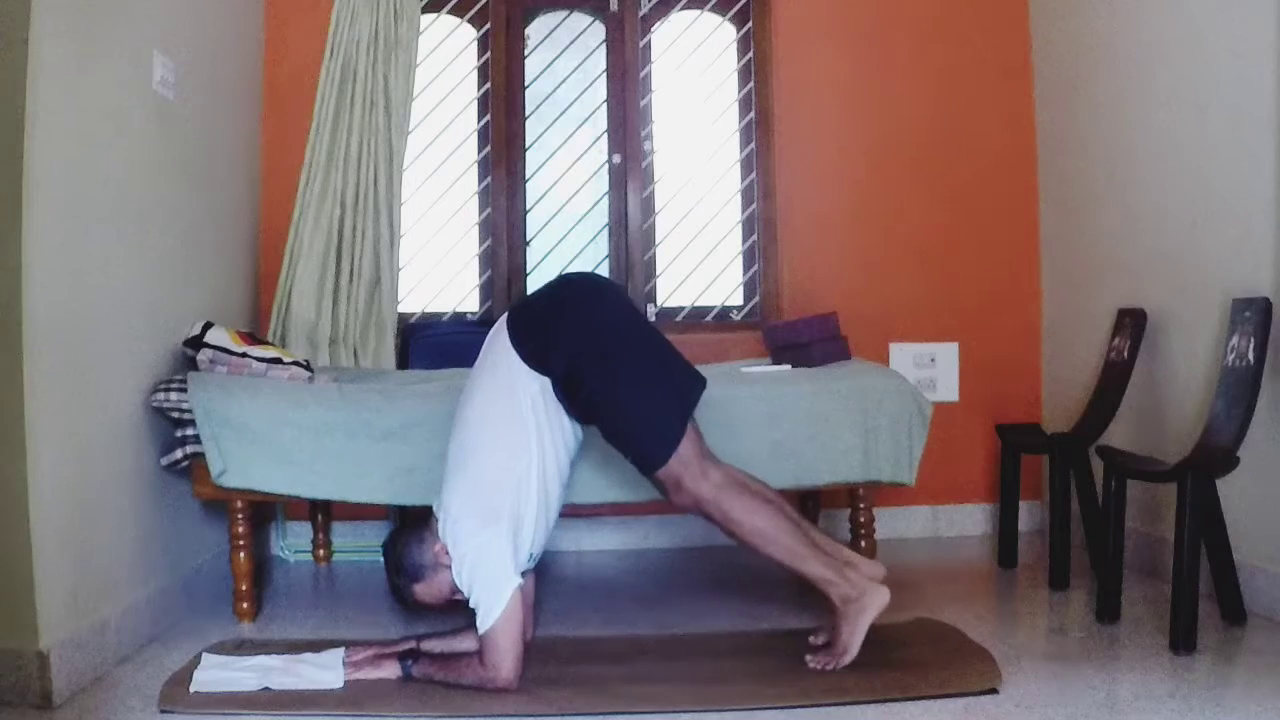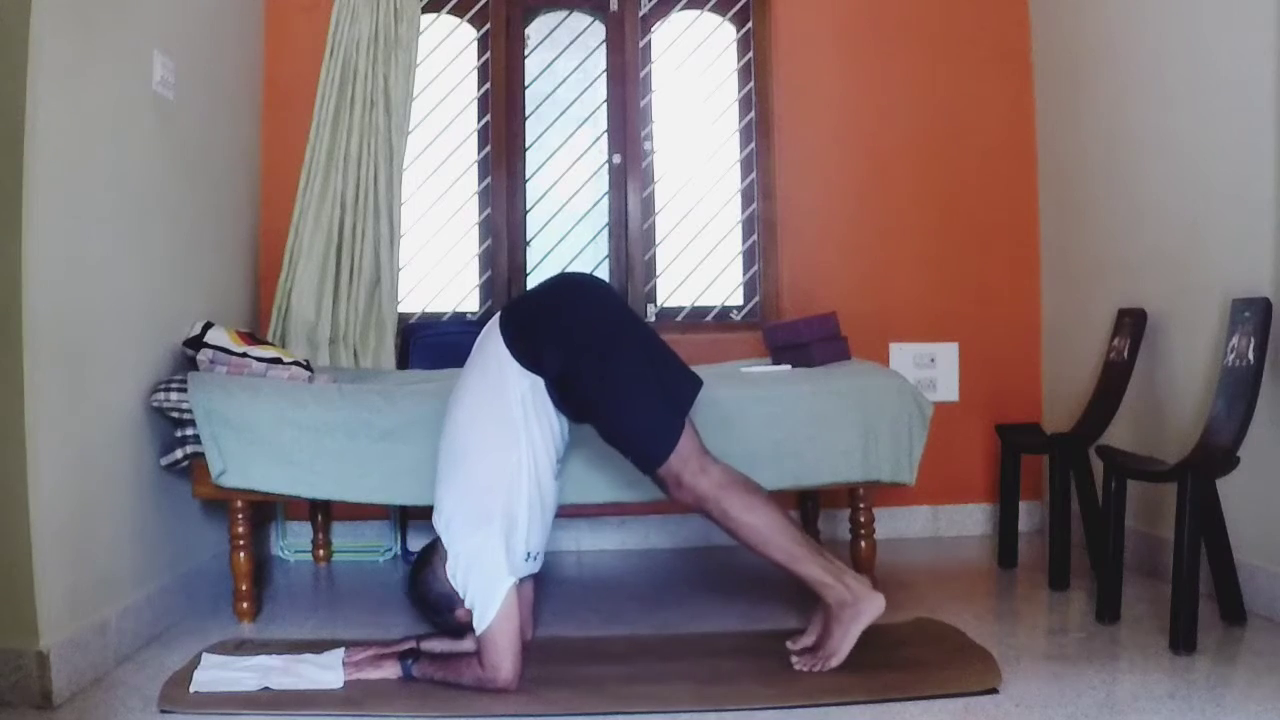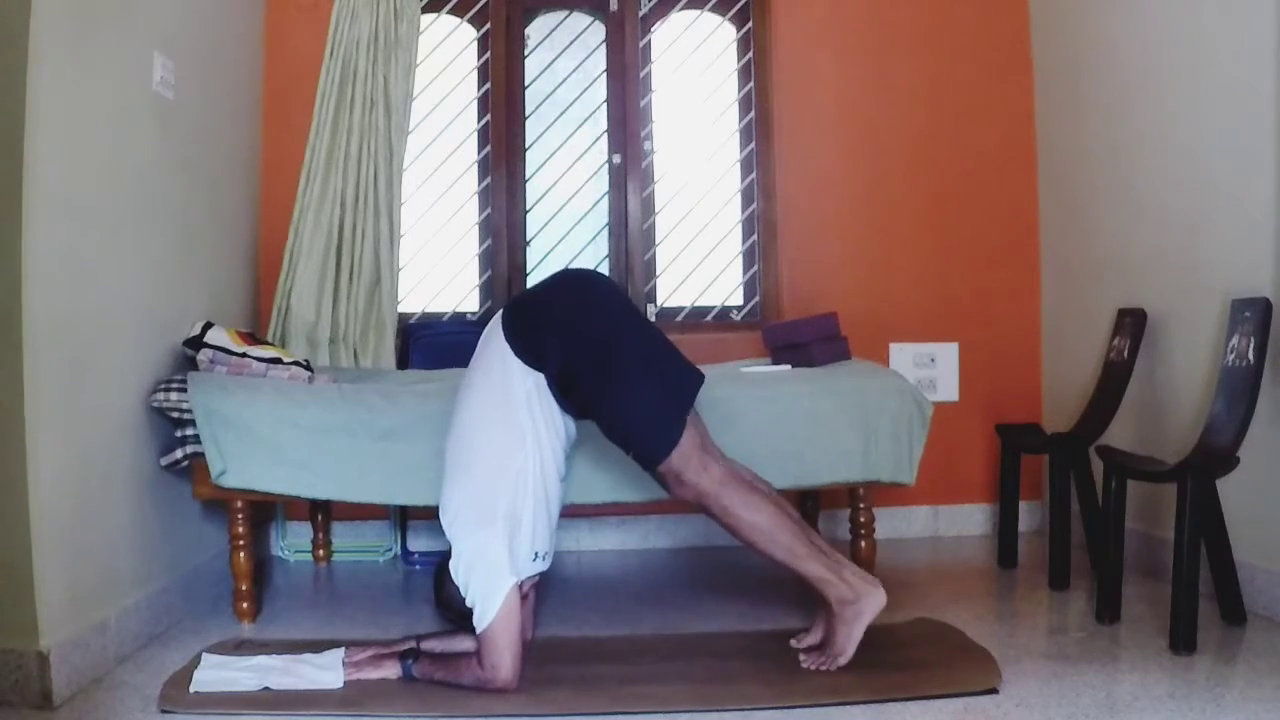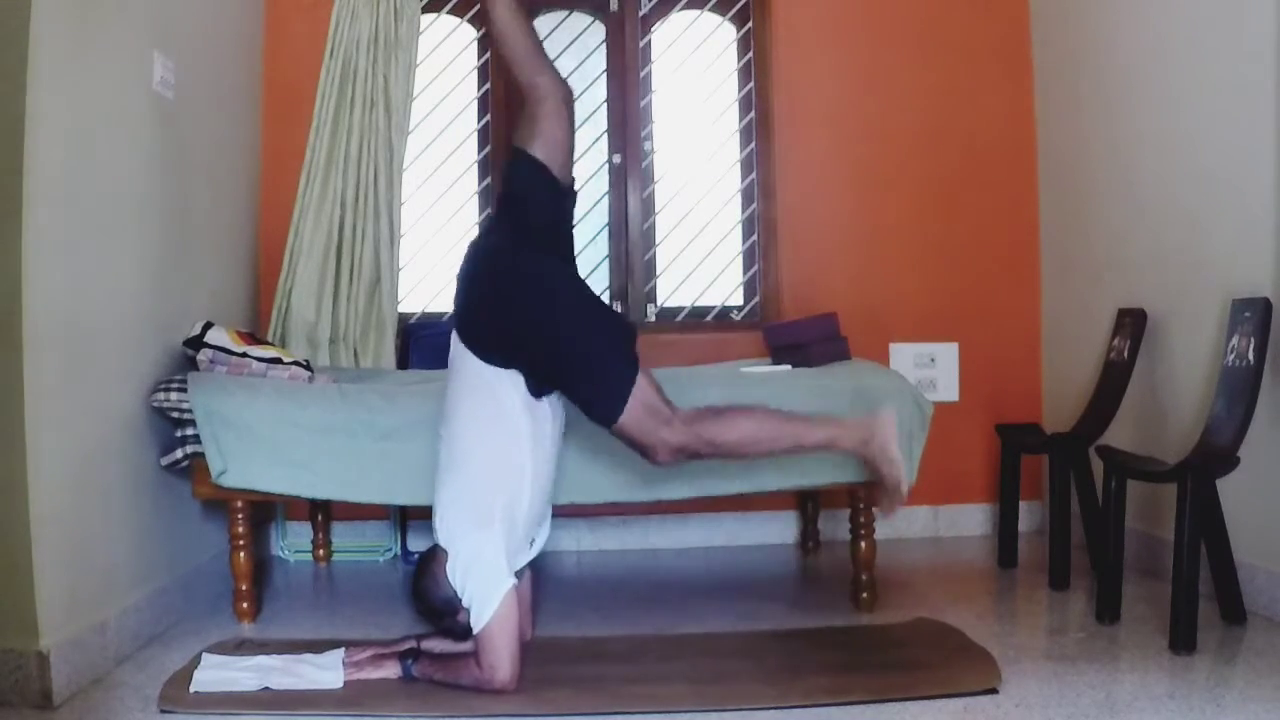
dt=0.7s
person 1, frame 1
left shoulder: (475, 535)
right shoulder: (479, 518)
left elbow: (501, 671)
right elbow: (517, 630)
left wrist: (406, 665)
right wrist: (416, 642)
left hip: (573, 325)
right hip: (566, 323)
left knee: (692, 483)
right knee: (696, 473)
left ankle: (849, 590)
right ankle: (841, 560)
person 1, frame 2
left shoulder: (473, 541)
right shoulder: (478, 523)
left elbow: (501, 672)
right elbow: (518, 630)
left wrist: (407, 665)
right wrist: (418, 642)
left hip: (564, 327)
right hip: (562, 322)
left knee: (692, 478)
right knee: (691, 474)
left ankle: (845, 593)
right ankle: (833, 580)
person 1, frame 3
left shoulder: (481, 540)
right shoulder: (481, 526)
left elbow: (500, 671)
right elbow: (516, 633)
left wrist: (404, 664)
right wrist: (417, 644)
left hip: (567, 325)
right hip: (567, 318)
left knee: (695, 477)
right knee: (700, 467)
left ankle: (845, 591)
right ankle: (840, 573)
person 1, frame 4
left shoulder: (471, 542)
left elbow: (498, 673)
left wrist: (407, 662)
right wrist: (431, 641)
left hip: (522, 294)
right hip: (515, 281)
left ankle: (852, 431)
